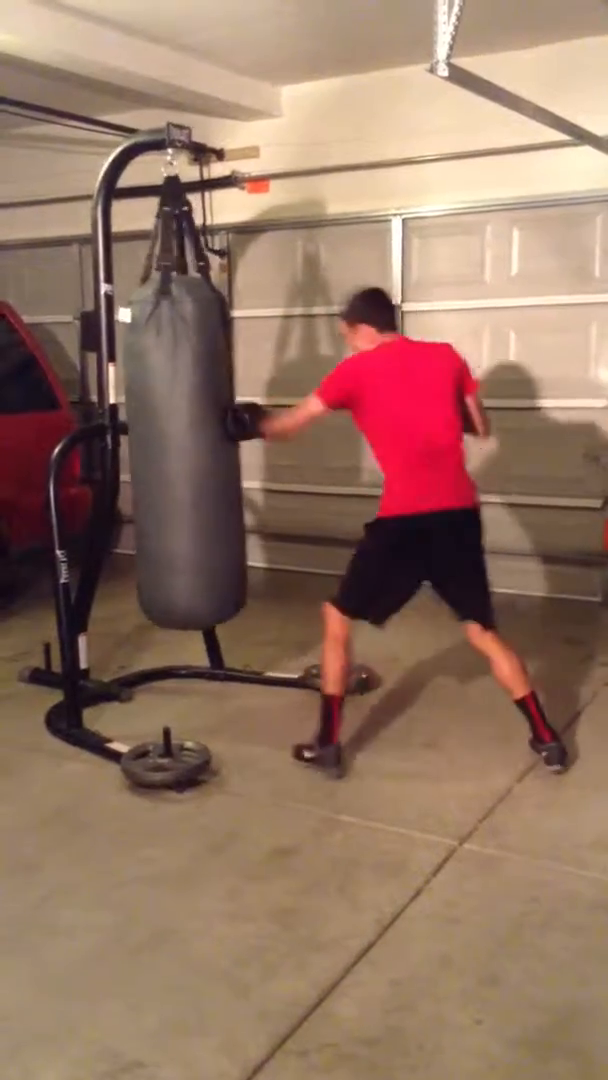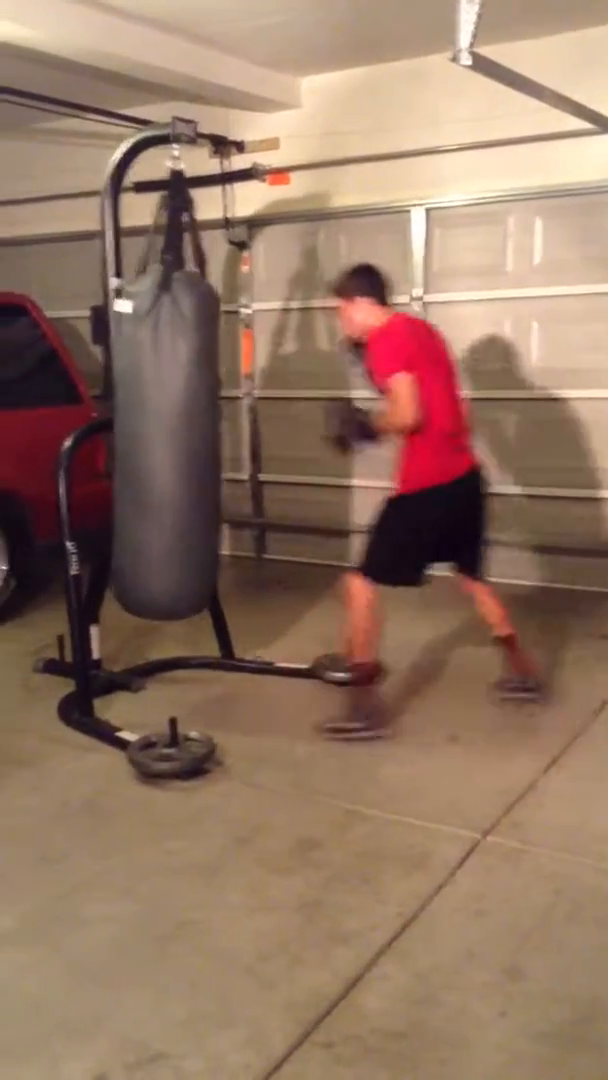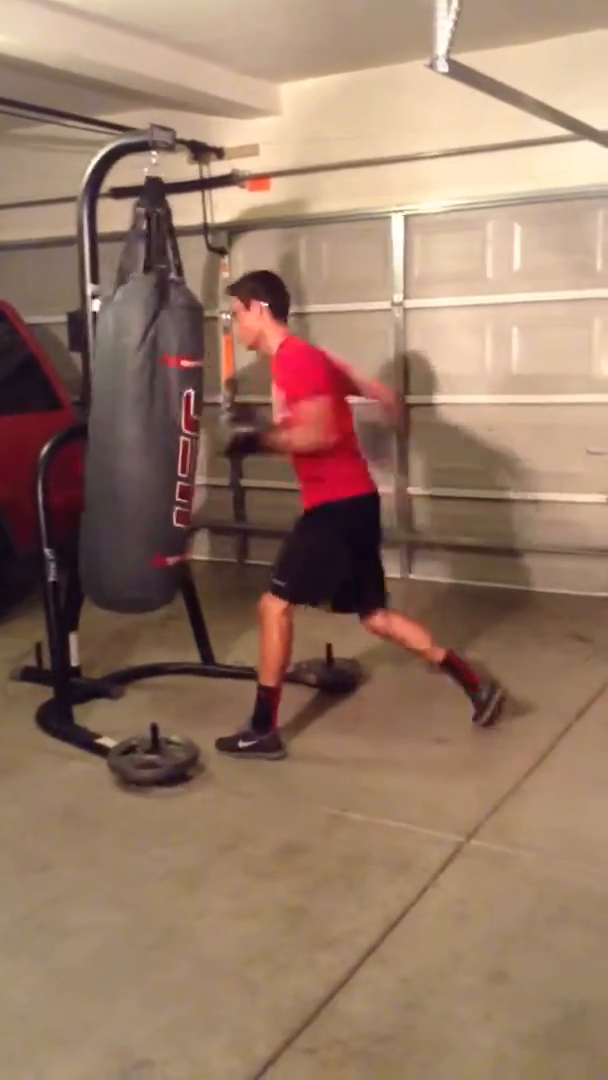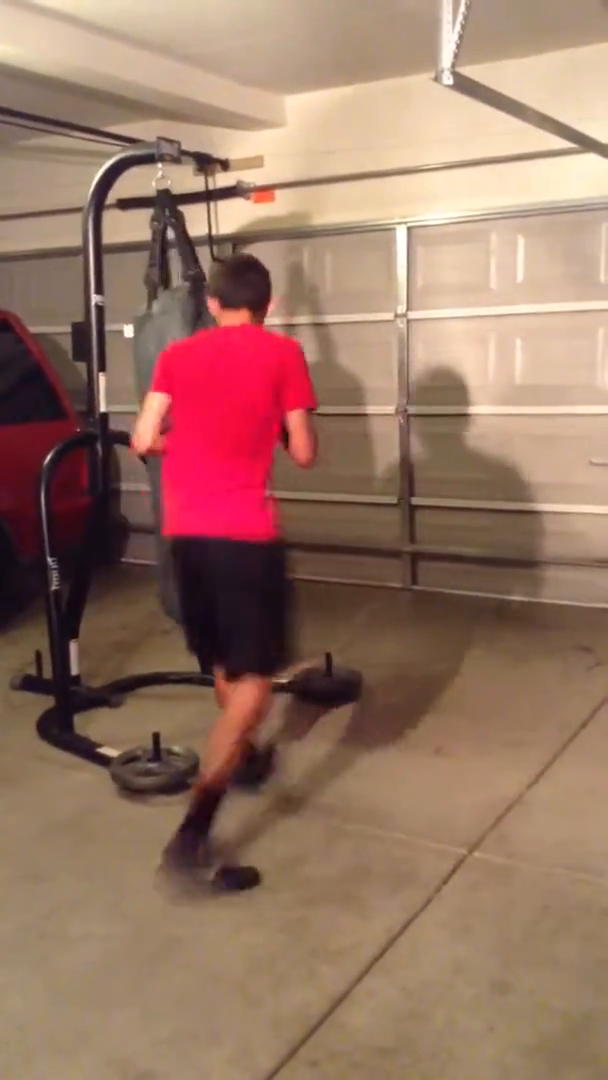
dt=1s
person 1, frame 1
left shoulder: (357, 369)
right shoulder: (447, 356)
left elbow: (293, 422)
right elbow: (478, 426)
left wrist: (255, 425)
left hip: (404, 518)
right hip: (458, 511)
left knee: (337, 617)
right knee: (482, 632)
left ankle: (327, 741)
right ankle: (547, 739)
person 1, frame 2
left shoulder: (387, 341)
right shoulder: (420, 329)
left elbow: (408, 416)
left wrist: (367, 426)
left hip: (425, 486)
right hip: (463, 475)
left knee: (361, 586)
right knee: (471, 577)
left ankle: (365, 707)
right ankle: (522, 673)
person 1, frame 3
left shoulder: (297, 361)
right shoulder: (311, 358)
left elbow: (320, 434)
right elbow: (385, 397)
left wrist: (261, 437)
left hip: (336, 506)
right hip: (356, 499)
left knee: (275, 606)
right knee: (373, 615)
left ankle: (263, 730)
right ankle: (477, 686)
person 1, frame 4
left shoulder: (178, 356)
right shoulder: (283, 354)
left elbow: (144, 441)
right elbow: (304, 452)
left hip: (185, 532)
right hip: (246, 535)
left knee: (224, 663)
right knee: (254, 682)
left ankle: (221, 774)
right ankle: (192, 834)
